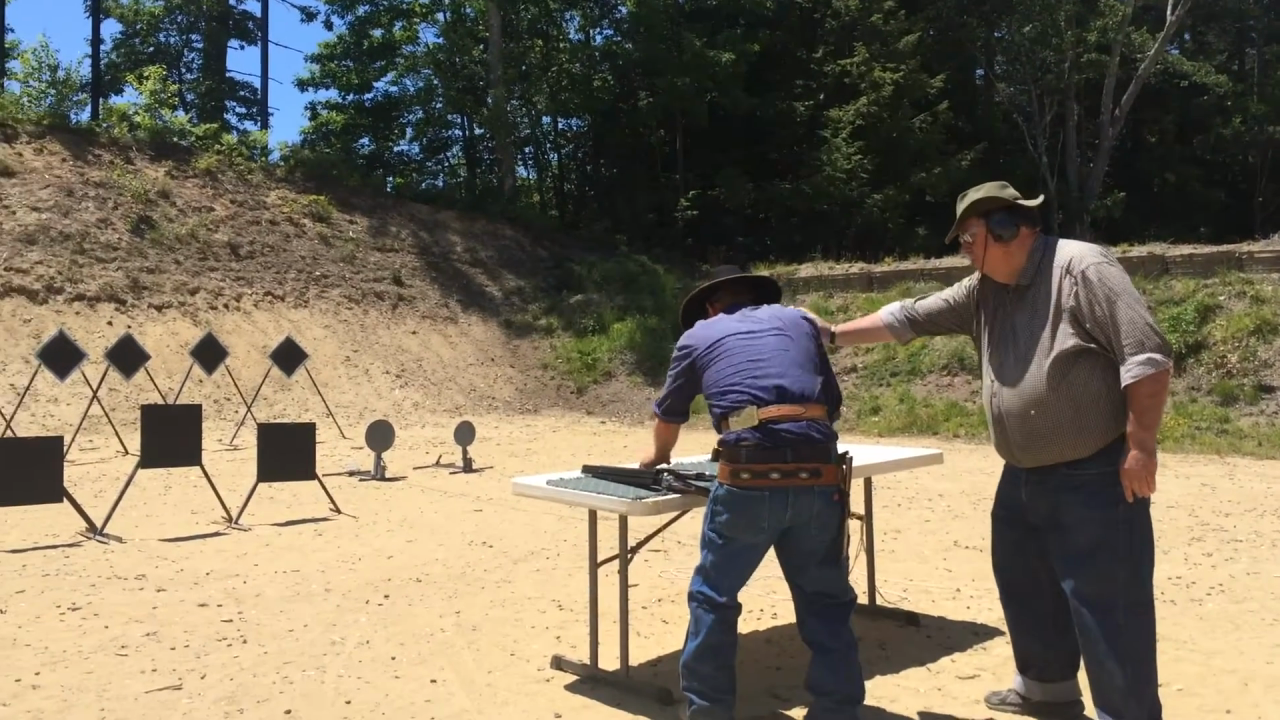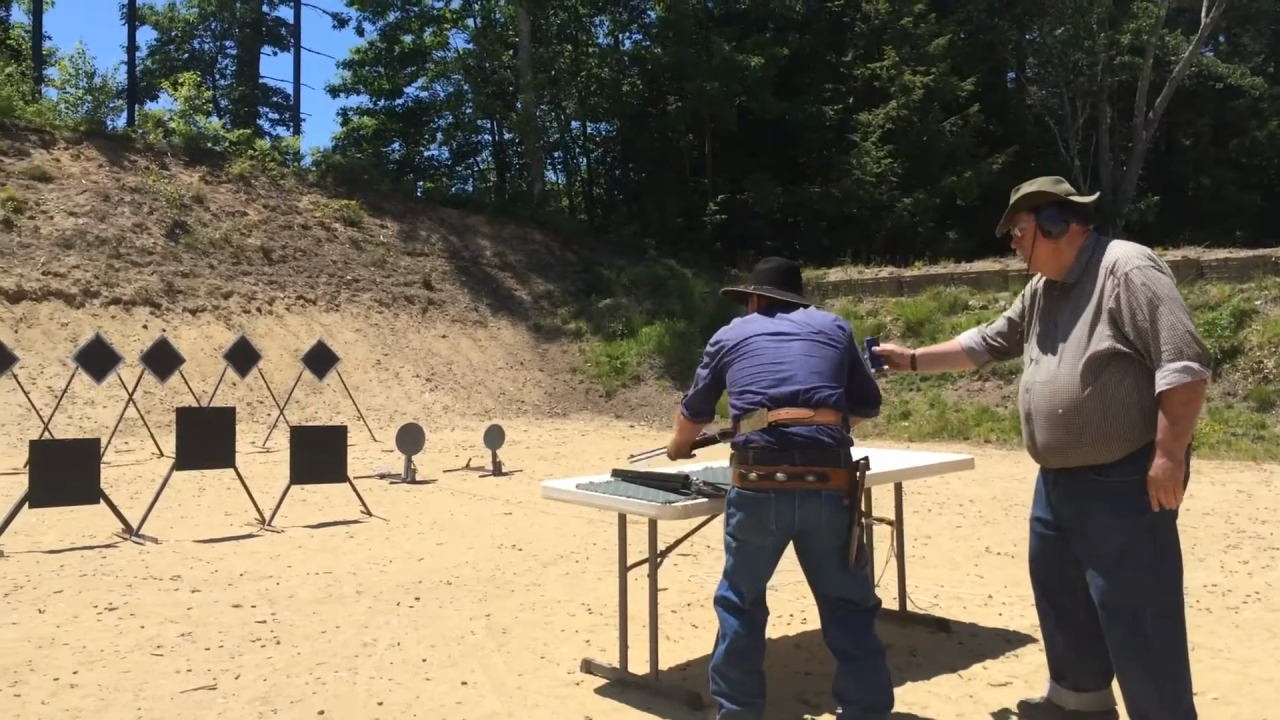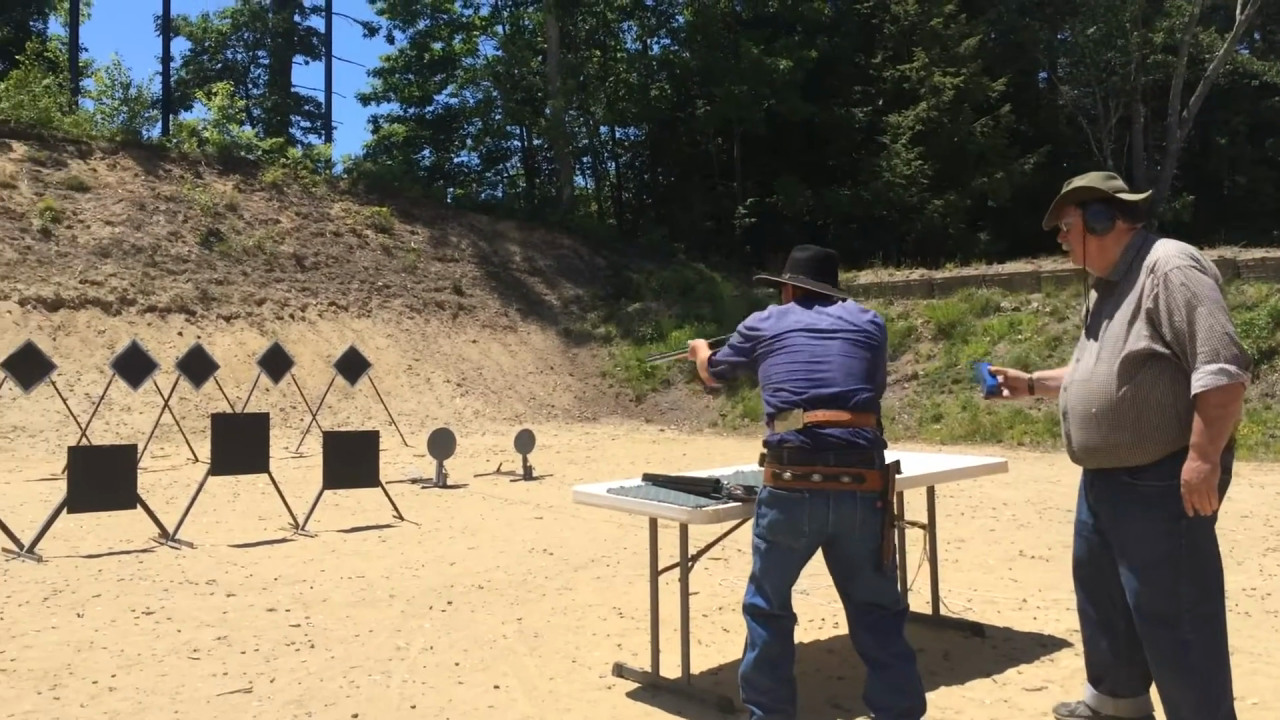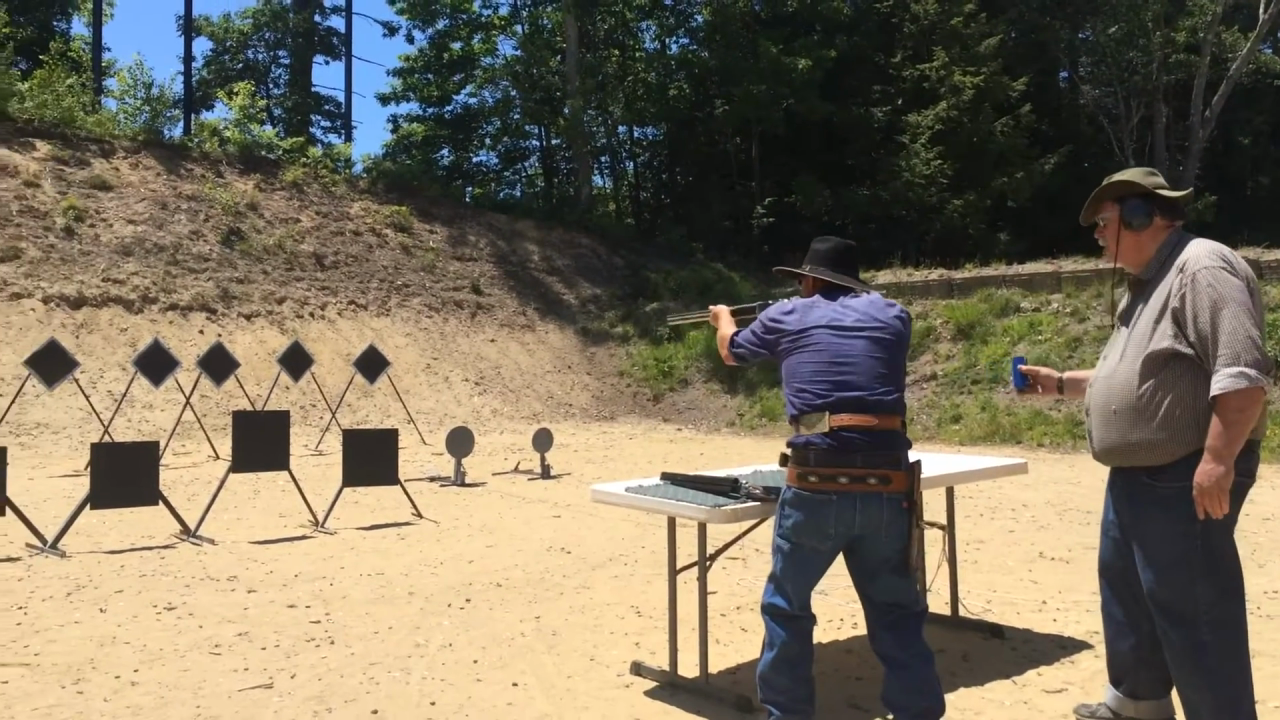
dt=0.3s
person 1, frame 1
left shoulder: (1083, 268)
right shoulder: (983, 290)
left elbow: (1148, 356)
right elbow: (911, 317)
left wrist: (1140, 447)
right wrist: (835, 334)
left hip: (1095, 473)
right hip: (1024, 473)
left knee: (1103, 596)
right knee: (1024, 582)
person 1, frame 2
left shoulder: (1128, 268)
right shoulder: (1043, 289)
left elbow: (1184, 365)
right elbow: (989, 342)
left wrist: (1168, 455)
right wrist: (916, 358)
left hip: (1122, 480)
right hip: (1061, 477)
left knee: (1132, 604)
right knee: (1059, 589)
person 1, frame 3
left shoulder: (1171, 268)
right shoulder: (1106, 287)
left elbow: (1222, 368)
left wrist: (1203, 457)
right wrist: (1029, 382)
left hip: (1163, 481)
right hip: (1105, 479)
left knee: (1169, 608)
right knee: (1101, 593)
person 1, frame 4
left shoulder: (1203, 268)
right shoulder: (1144, 284)
left elbow: (1244, 372)
left wrist: (1218, 460)
right wrist: (1061, 383)
left hip: (1185, 482)
right hip: (1134, 478)
left knee: (1190, 607)
right knee: (1127, 592)
person 2, frame 1
left shoulder: (697, 336)
right shoulder: (798, 322)
left elbow: (669, 413)
right elbow: (833, 400)
left wrist: (658, 456)
left hip: (747, 480)
right hip: (818, 477)
left knee: (713, 598)
right knee: (826, 601)
person 2, frame 2
left shoulder: (730, 336)
right shoulder: (833, 327)
left elbow: (694, 412)
right elbow: (867, 404)
left wrist: (679, 445)
left hip: (759, 483)
right hip: (828, 480)
left knee: (740, 603)
right knee: (849, 606)
person 2, frame 3
left shoulder: (763, 324)
right shoulder: (869, 322)
left elbow: (714, 372)
left wrist: (700, 352)
left hip: (792, 483)
right hip: (861, 483)
left knee: (768, 608)
right knee: (877, 611)
person 2, frame 4
left shoulder: (787, 316)
right shoulder: (892, 315)
left elbow: (732, 351)
left wrist: (723, 319)
left hip: (817, 485)
right hip: (887, 485)
left knee: (787, 608)
right knee: (896, 613)
